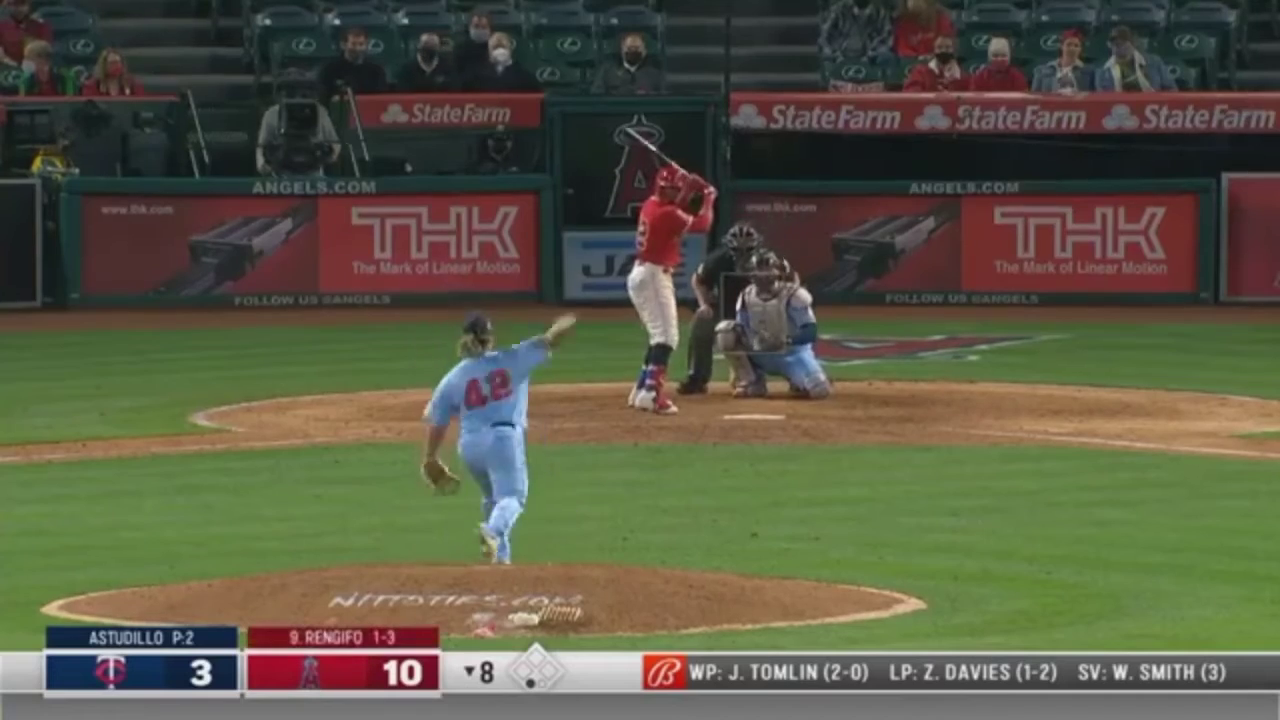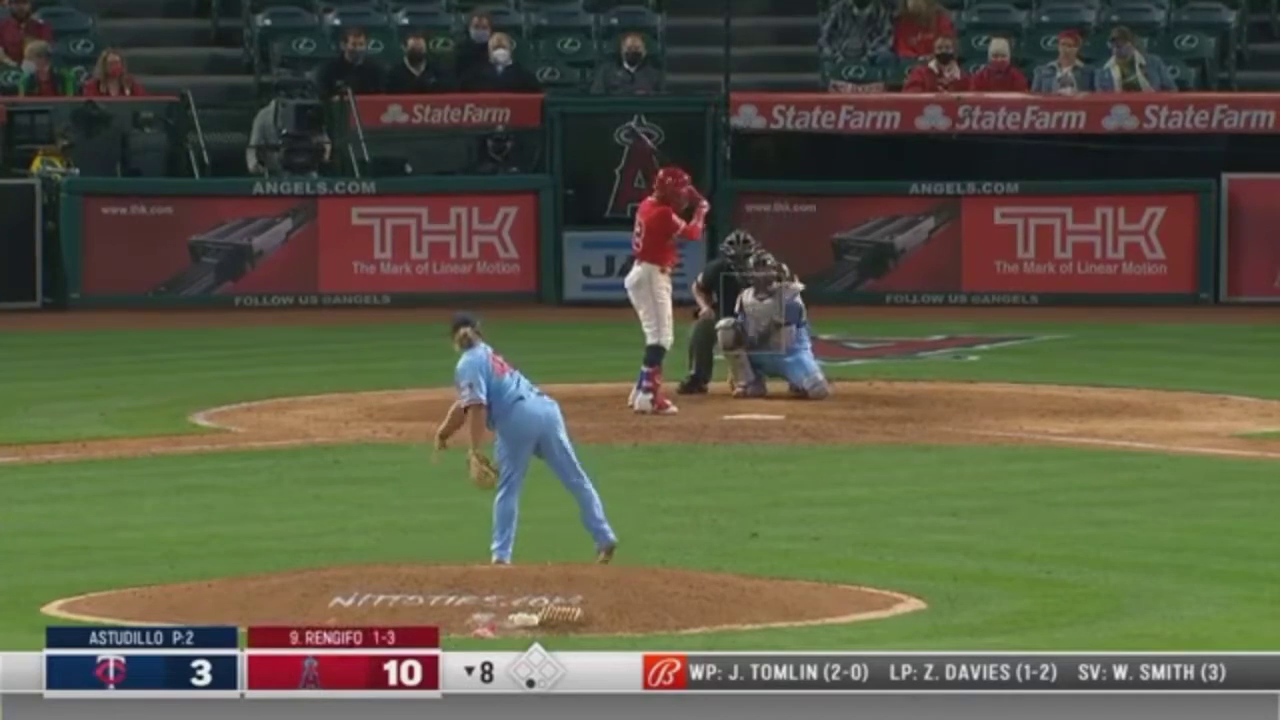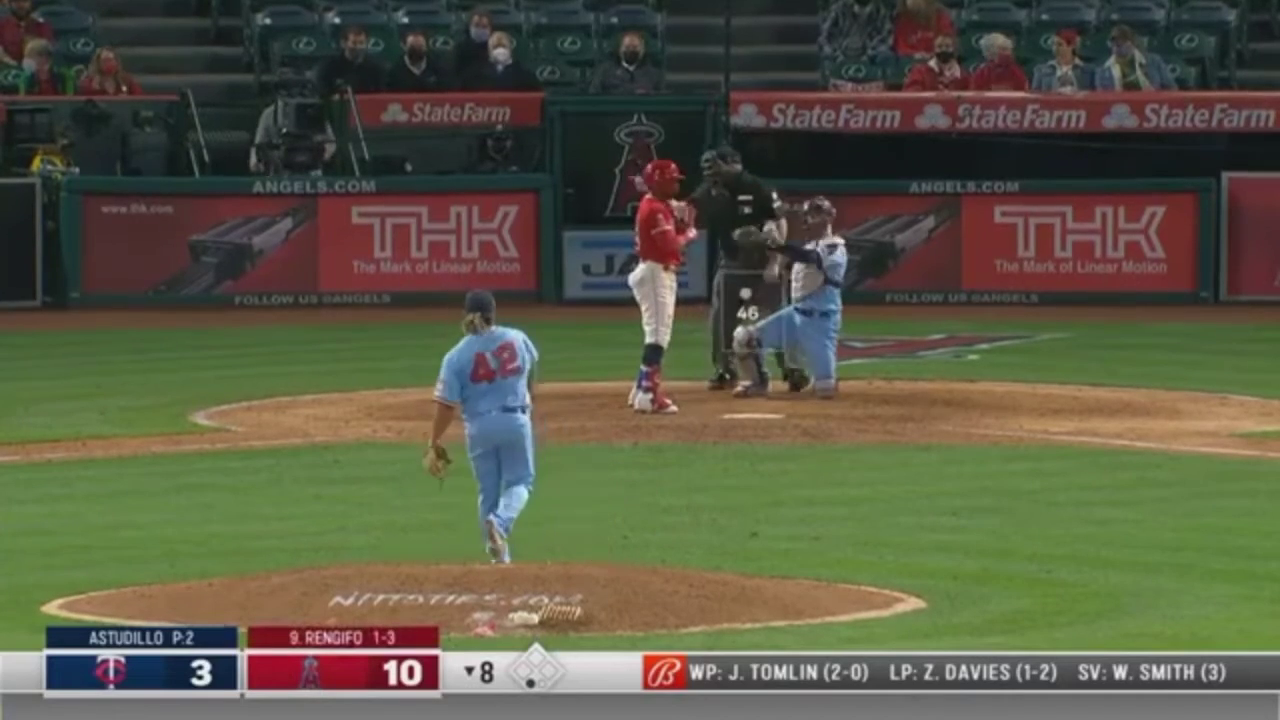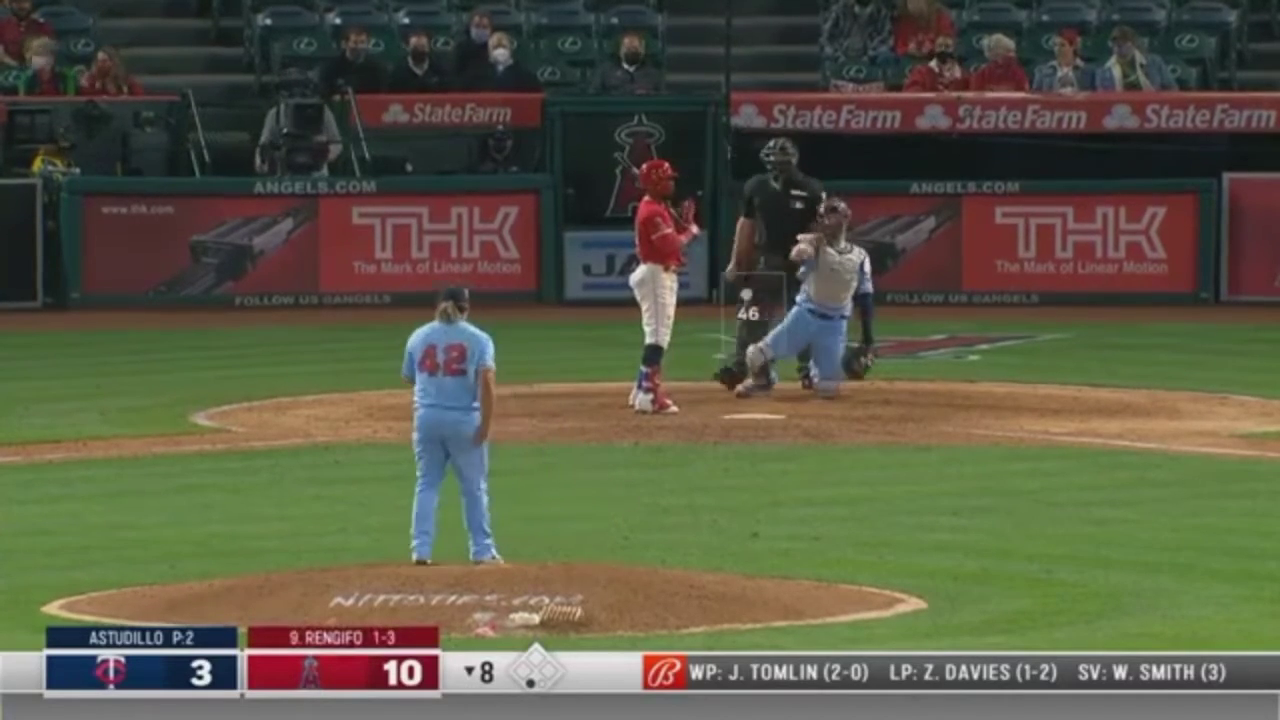
dt=1s
person 1, frame 1
left shoulder: (452, 379)
right shoulder: (511, 358)
left elbow: (435, 425)
right elbow: (549, 341)
left wrist: (429, 459)
right wrist: (562, 324)
left hip: (471, 444)
right hip: (504, 440)
left knee: (493, 498)
right knee: (511, 497)
left ankle: (500, 553)
right ankle: (492, 531)
person 1, frame 2
left shoulder: (467, 364)
right shoulder: (487, 353)
left elbow: (476, 408)
right elbow: (463, 405)
left wrist: (475, 450)
right wrist: (442, 434)
left hip: (516, 422)
right hip: (546, 409)
left knee: (508, 490)
right knee: (574, 477)
left ankle: (500, 554)
right ankle: (605, 538)
person 1, frame 3
left shoulder: (456, 356)
right shoulder: (517, 338)
left elbow: (446, 405)
right elbow: (531, 372)
left wrist: (434, 443)
left hip: (481, 427)
right hip: (516, 421)
left knee: (489, 491)
right knee: (520, 481)
left ankle: (499, 553)
right ankle: (500, 521)
person 1, frame 4
left shoulder: (418, 337)
right shoulder: (479, 339)
left elbow: (409, 378)
right elbow: (487, 385)
right wrist: (486, 424)
left hip: (426, 417)
right hip: (464, 418)
left knee: (427, 484)
right knee: (474, 486)
left ankle: (420, 549)
right ankle: (482, 550)
person 2, frame 1
left shoulder: (651, 204)
right shoulder: (667, 213)
left elbow: (678, 207)
right elbow: (702, 224)
left wrist: (691, 189)
right wrist: (709, 198)
left hip: (644, 274)
right hip: (654, 276)
left knee: (660, 336)
right knee: (667, 336)
left ankle: (641, 390)
right ankle: (651, 394)
person 2, frame 2
left shoulder: (648, 205)
right shoulder: (662, 213)
left elbow: (671, 215)
right elbow: (692, 233)
left wrist: (688, 202)
right wrist: (701, 207)
left hip: (644, 273)
right hip: (652, 276)
left knee: (657, 336)
right knee: (661, 337)
left ankle: (641, 392)
right ankle: (648, 396)
person 2, frame 3
left shoulder: (662, 206)
right shoulder: (654, 209)
left elbow: (674, 234)
right elbow: (672, 244)
left wrist: (684, 221)
right wrist: (690, 233)
left hip: (661, 273)
right hip: (655, 274)
left knee: (657, 334)
right knee: (658, 335)
left ankle: (642, 390)
right ankle: (647, 396)
person 2, frame 4
left shoulder: (660, 207)
right shoulder: (652, 211)
left elbow: (675, 234)
right elbow: (673, 246)
left wrist: (685, 218)
right wrist: (692, 230)
left hip: (663, 274)
right hip: (656, 275)
left knee: (657, 335)
right knee: (658, 335)
left ankle: (642, 390)
right ankle: (648, 396)
person 3, frame 1
left shoulder: (768, 260)
right shoulder: (717, 261)
left elbow: (792, 278)
right elbow: (698, 281)
left wrist: (787, 306)
right wrist: (703, 304)
left hip: (758, 307)
right hip: (725, 306)
right knee: (701, 322)
left ankle: (796, 378)
right ankle: (697, 379)
person 3, frame 2
right shoulder: (717, 268)
right elbow: (697, 287)
right wrist: (705, 306)
right hip: (724, 312)
right knee: (701, 330)
right ankle: (697, 378)
person 3, frame 3
left shoulder: (758, 190)
right shoulder: (709, 192)
left elbow: (779, 226)
left wrist: (774, 262)
left hip: (760, 264)
right hip: (728, 265)
right knee: (720, 319)
left ankle: (791, 369)
right ankle: (724, 371)
person 3, frame 4
left shoulder: (811, 189)
right shoulder: (756, 186)
right elbow: (746, 224)
right wrist: (735, 261)
left hip: (799, 262)
right hip: (767, 261)
right knee: (751, 315)
left ankle: (809, 370)
right ankle: (737, 368)
person 4, frame 1
left shoulder: (793, 295)
right shoulder: (747, 296)
left elbow: (811, 332)
right elbow: (740, 331)
left wrist: (782, 340)
right wrist: (752, 343)
left hip: (792, 354)
right hip: (761, 356)
left knee: (819, 390)
right knee: (725, 330)
left ankle: (797, 379)
right ankle: (752, 382)
person 4, frame 2
left shoulder: (789, 291)
right shoulder: (745, 298)
left elbow: (795, 314)
right elbow: (741, 334)
left wrist: (773, 323)
left hip: (793, 355)
right hip: (762, 355)
left knee: (819, 390)
right knee: (725, 326)
left ankle: (798, 382)
right ankle: (751, 383)
person 4, frame 3
left shoulder: (834, 245)
right shoulder: (811, 246)
left elbow: (810, 258)
left wrist: (776, 246)
left hip: (821, 320)
right hip: (795, 313)
left knee: (825, 389)
right knee: (743, 337)
left ankle: (822, 376)
right ankle: (757, 382)
person 4, frame 4
left shoulder: (859, 257)
right shoulder: (814, 244)
left elbow: (865, 300)
right elbow: (795, 255)
left wrist: (867, 341)
right wrist: (800, 250)
left hip: (834, 325)
right hip: (804, 315)
left knee: (828, 389)
right knee: (757, 355)
left ankle: (817, 373)
